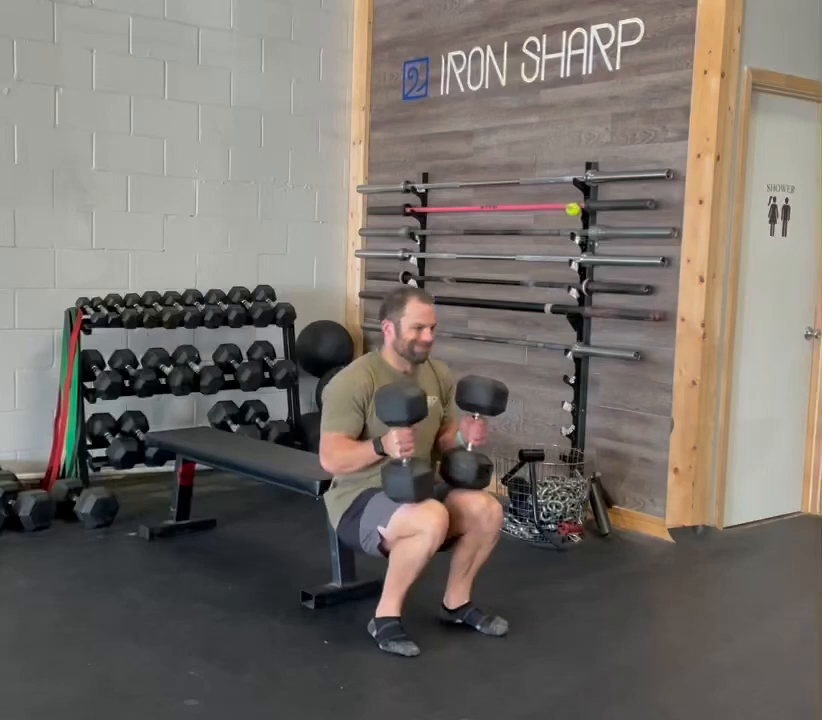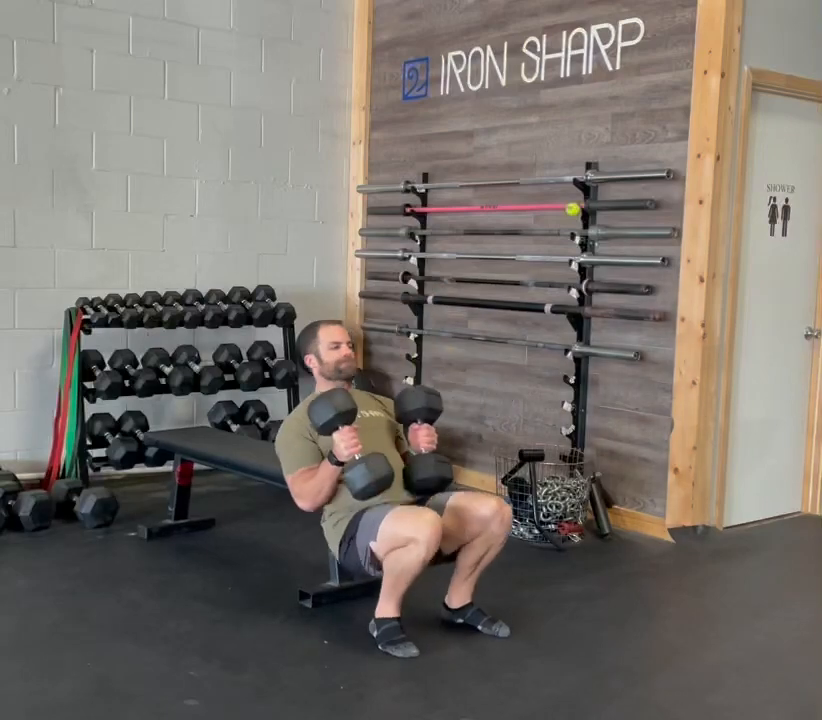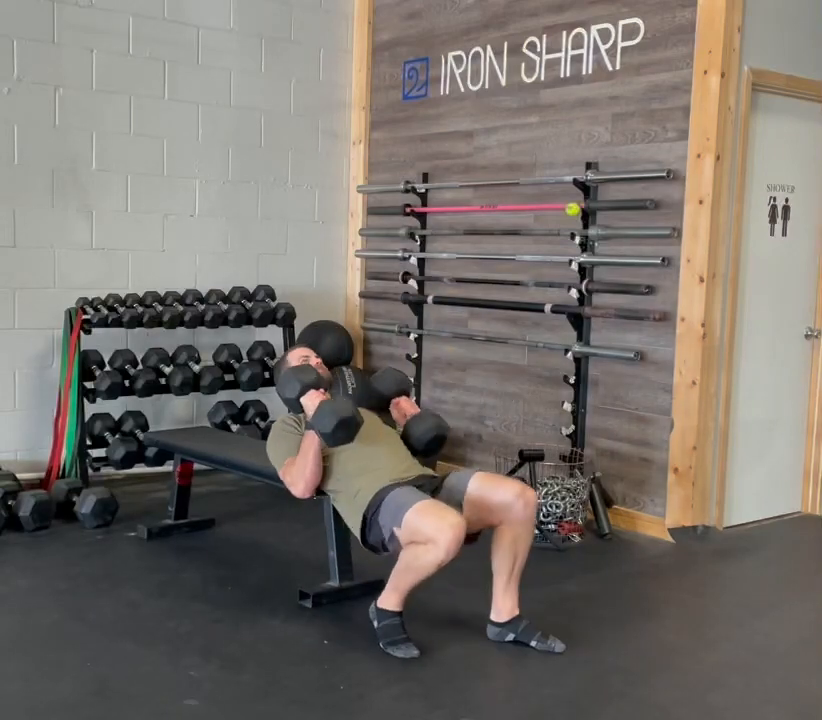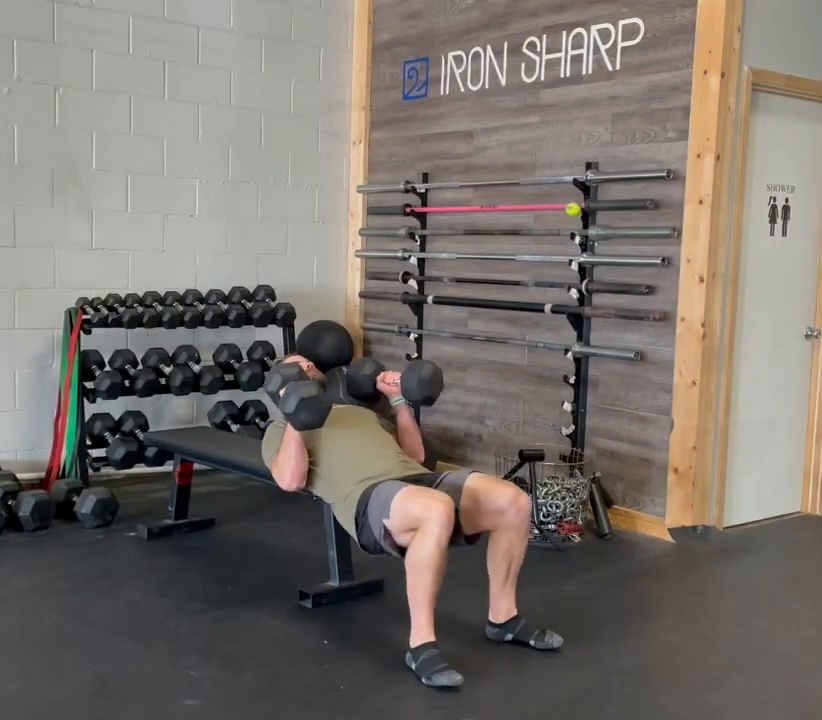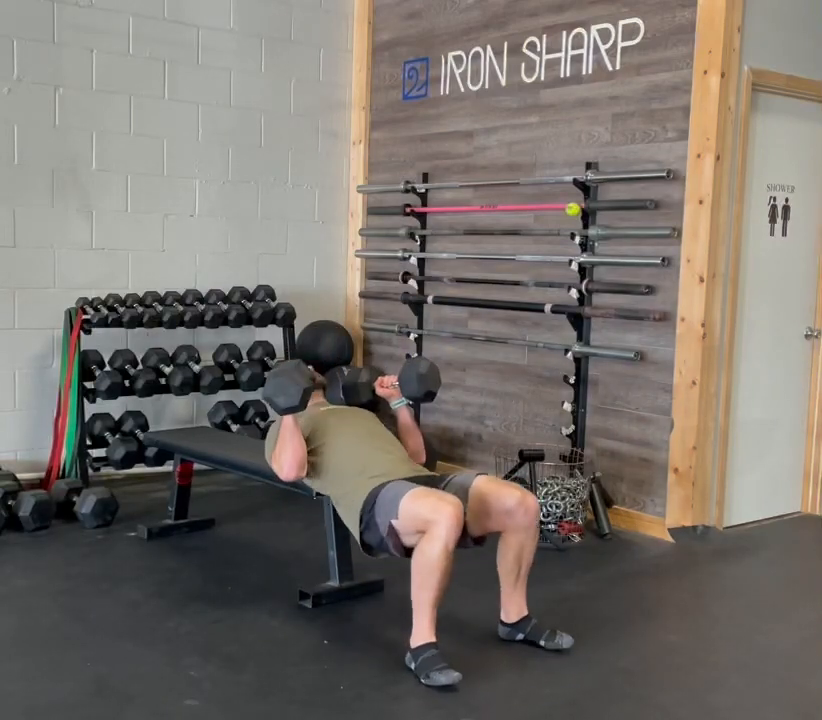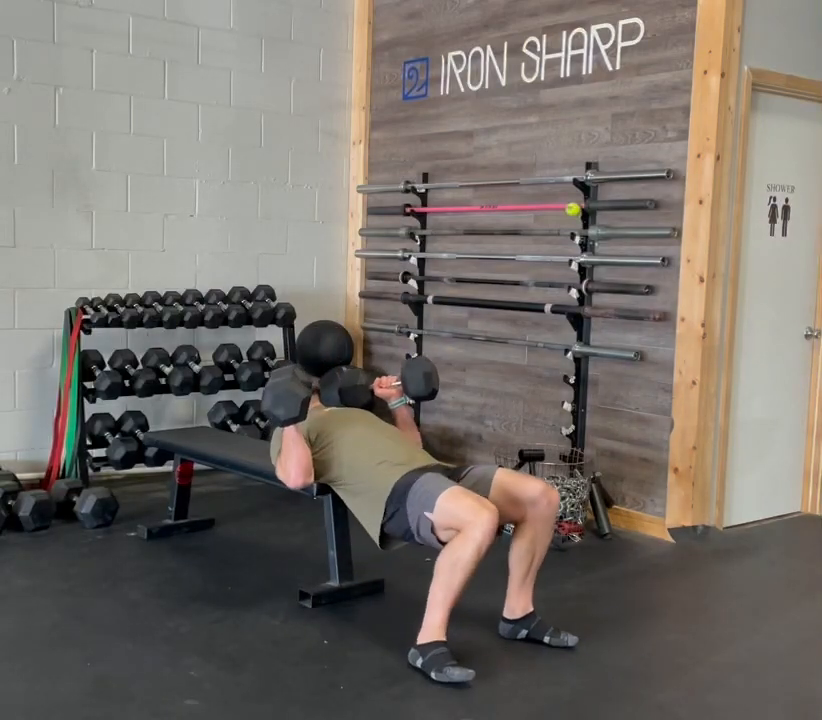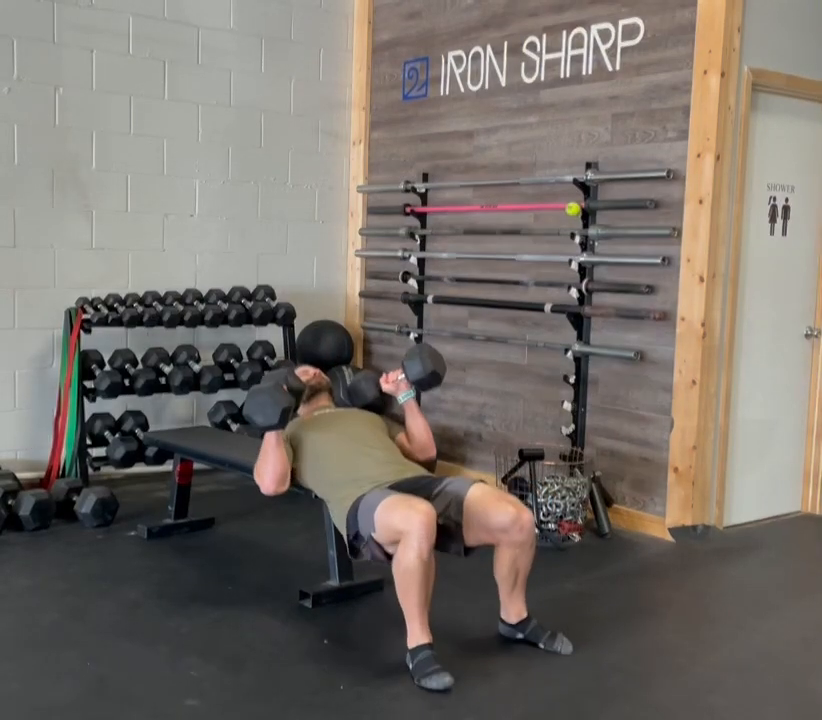
dt=0.5s
person 1, frame 1
left shoulder: (438, 375)
right shoulder: (355, 382)
left elbow: (440, 440)
right elbow: (330, 457)
left wrist: (464, 436)
right wrist: (381, 446)
right hip: (360, 502)
left knee: (487, 511)
right knee: (432, 521)
left ankle: (456, 603)
right ankle: (386, 616)
person 1, frame 2
left shoulder: (381, 404)
right shoulder: (299, 424)
right elbow: (307, 499)
left wrist: (419, 448)
right wrist: (335, 457)
left hip: (410, 503)
right hip: (358, 524)
left knee: (495, 513)
right knee: (426, 527)
left ankle: (458, 602)
right ankle: (386, 616)
person 1, frame 3
left shoulder: (360, 412)
right shoulder: (287, 426)
right elbow: (302, 487)
left wrist: (407, 424)
right wrist: (314, 424)
left hip: (424, 481)
right hip: (378, 499)
left knee: (519, 499)
right knee: (448, 531)
left ankle: (505, 617)
right ankle: (388, 606)
person 1, frame 4
left shoulder: (361, 411)
right shoulder: (282, 429)
left elbow: (415, 454)
right elbow: (290, 480)
left wrist: (398, 399)
left hip: (420, 480)
right hip: (370, 496)
left knee: (513, 503)
right knee: (436, 511)
left ankle: (503, 617)
right ankle: (421, 644)
person 1, frame 5
left shoulder: (362, 414)
right shoulder: (286, 426)
right elbow: (291, 470)
left wrist: (398, 400)
right wrist: (289, 410)
left hip: (425, 482)
right hip: (376, 499)
left knee: (521, 505)
right knee: (447, 514)
left ankle: (514, 616)
right ankle: (422, 643)
person 1, frame 6
left shoulder: (357, 413)
right shoulder: (289, 433)
right elbow: (298, 478)
left wrist: (396, 401)
left hip: (435, 472)
right hip: (395, 492)
left knee: (542, 498)
right knee: (482, 517)
left ankle: (517, 614)
right ankle: (429, 641)
person 1, frame 7
left shoulder: (368, 416)
right shoulder: (288, 431)
left elbow: (424, 451)
right elbow: (271, 484)
left wrist: (404, 395)
left hip: (422, 484)
right hip: (368, 502)
left knee: (516, 520)
right knee: (419, 520)
left ankle: (515, 618)
right ankle: (419, 645)
